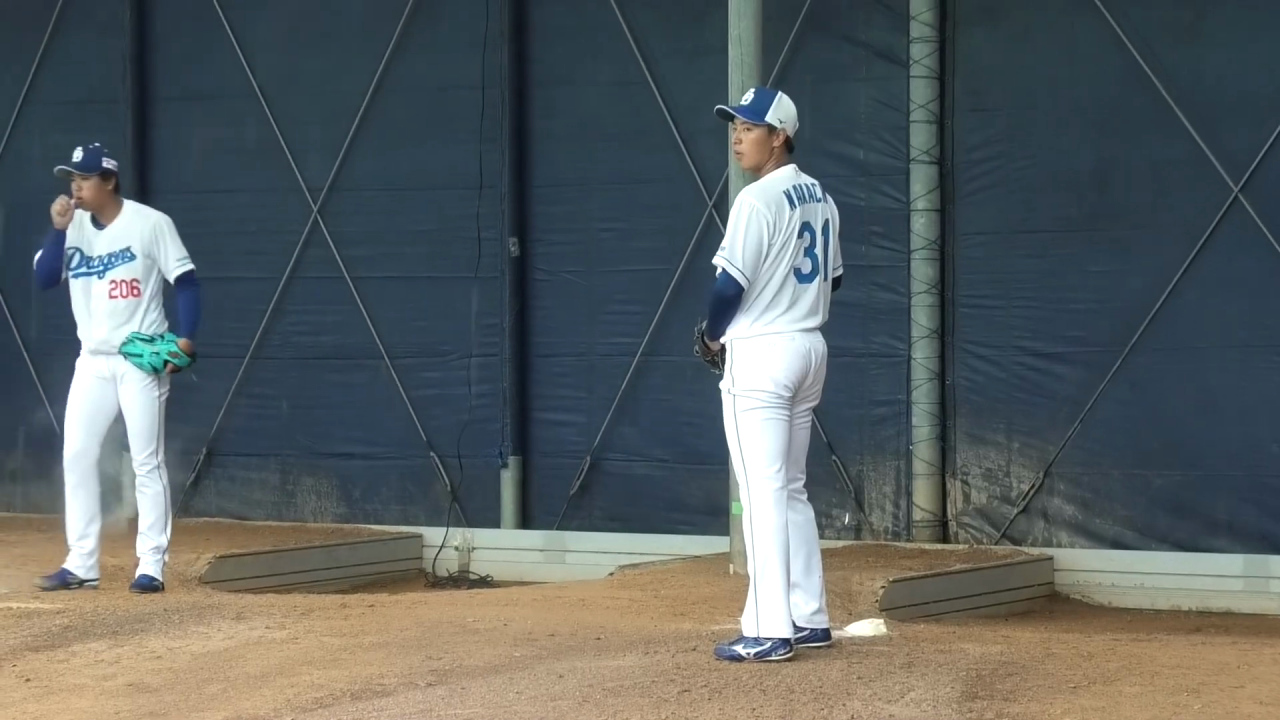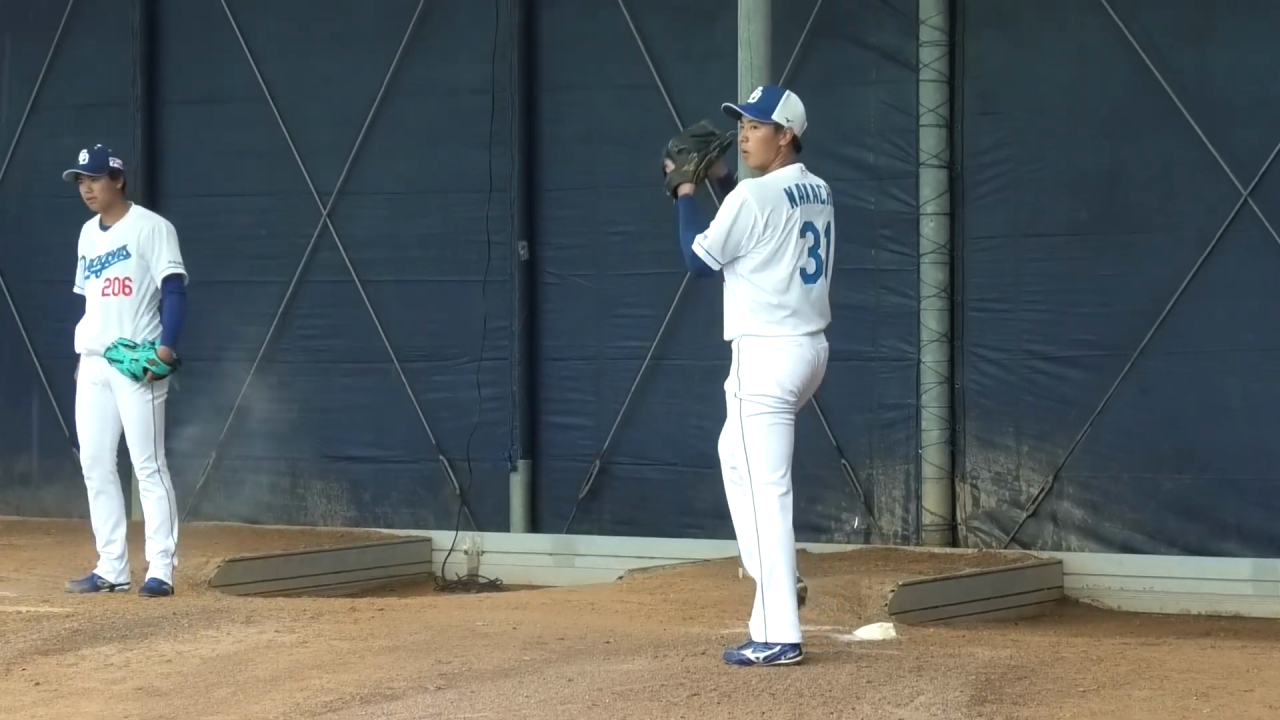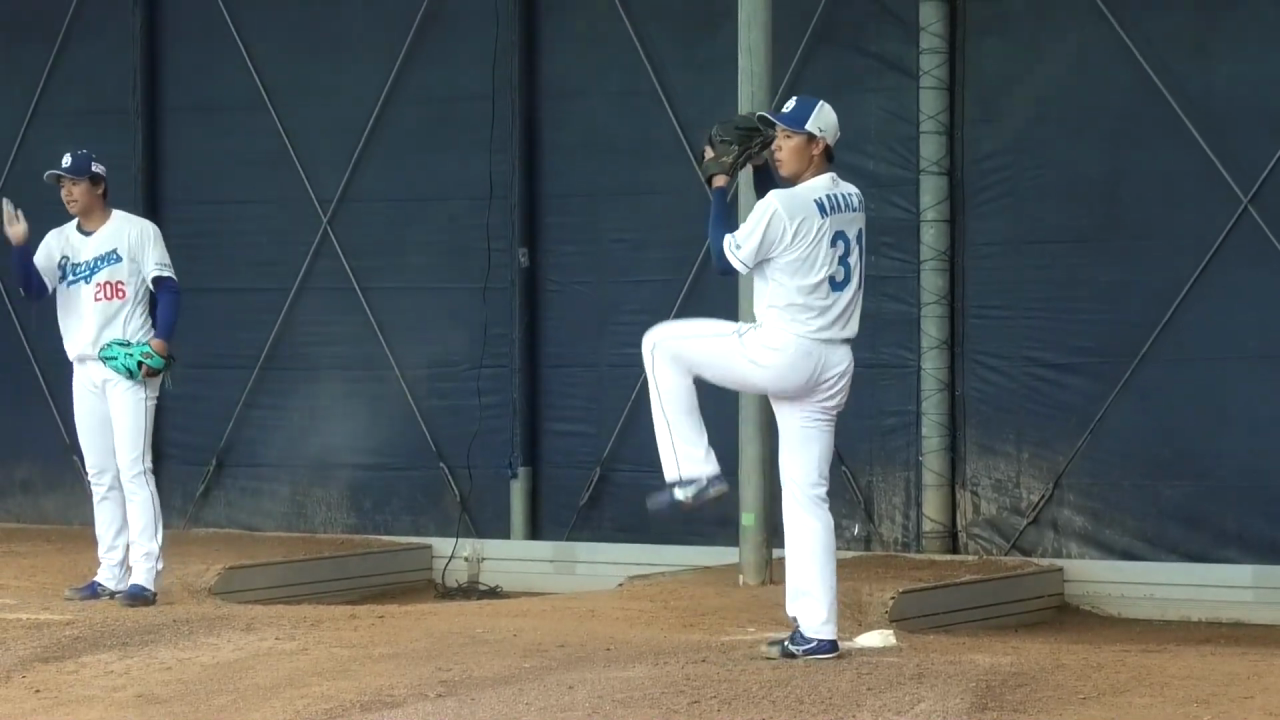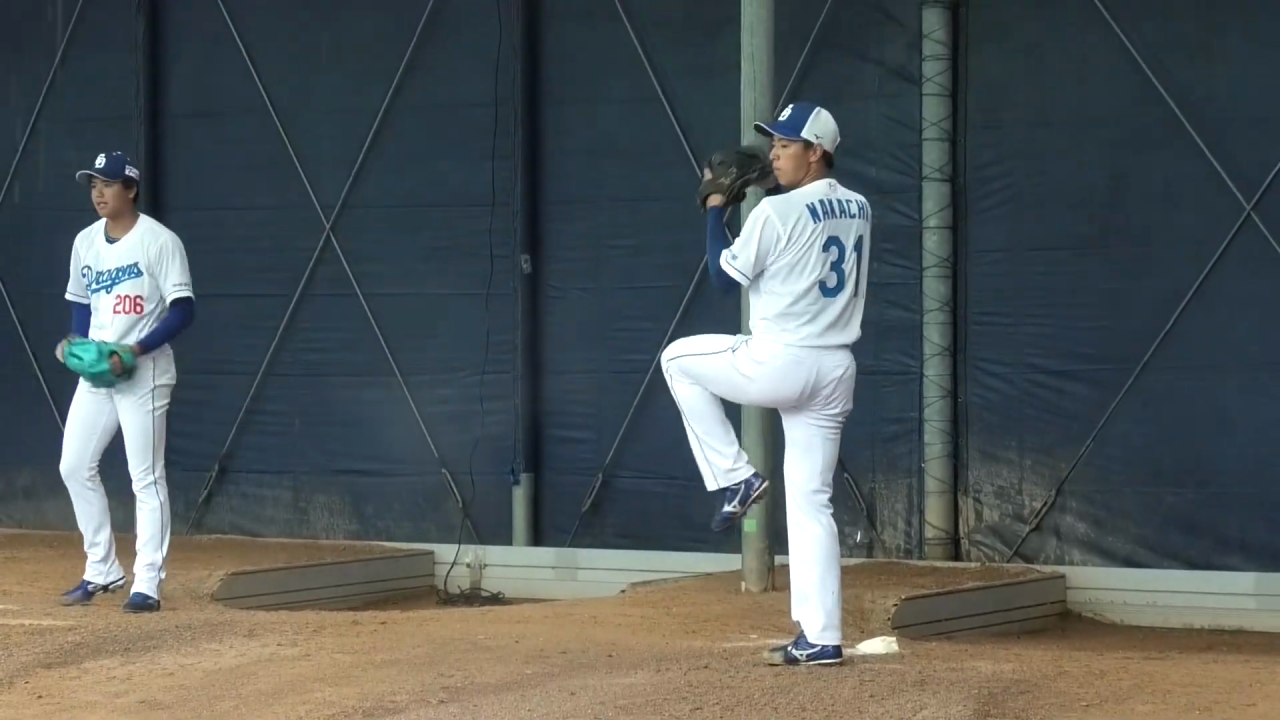
dt=0.7s
person 1, frame 1
left shoulder: (757, 200)
right shoulder: (819, 197)
left elbow: (729, 286)
right elbow: (832, 277)
left wrist: (711, 333)
left hip: (760, 356)
right hip: (809, 349)
left knee: (762, 493)
right knee: (790, 489)
left ankle: (770, 630)
right ankle: (809, 617)
person 1, frame 2
left shoulder: (754, 194)
right shoulder: (817, 192)
left elbow: (699, 261)
left wrist: (686, 192)
right wrist: (720, 180)
left hip: (767, 354)
right hip: (809, 349)
left knee: (766, 492)
right knee: (737, 456)
left ankle: (777, 635)
right ankle: (782, 577)
person 1, frame 3
left shoulder: (783, 205)
right shoulder: (851, 199)
left elbow: (726, 258)
left wrist: (719, 185)
right wrist: (758, 168)
left hip: (781, 352)
right hip: (833, 362)
left knee: (663, 343)
right knee: (807, 495)
left ankle: (694, 474)
right ankle: (816, 630)
person 1, frame 4
left shoulder: (775, 212)
right shoulder: (859, 209)
left elbow: (726, 277)
left wrist: (715, 208)
left hip: (776, 365)
right hip: (834, 371)
left knee: (680, 359)
right knee: (810, 501)
left ankle: (735, 478)
right ankle: (820, 637)
person 2, frame 1
left shoulder: (151, 223)
right shoulder: (73, 224)
left elbow: (188, 282)
right elbow: (44, 279)
left wrist: (186, 337)
right wrist: (58, 230)
right hip: (93, 360)
left knee: (147, 463)
right knee: (76, 456)
left ankle: (151, 565)
right ankle: (82, 562)
person 2, frame 2
left shoulder: (152, 227)
right shoulder: (88, 233)
left elbow: (175, 290)
left wrist: (167, 346)
right wrist: (81, 357)
right hip: (93, 365)
left knee: (148, 466)
right knee: (95, 465)
left ankle: (161, 568)
right ankle: (113, 567)
person 2, frame 3
left shoulder: (138, 230)
right shoulder: (58, 240)
left elbow: (167, 289)
left wrist: (161, 339)
right hip: (84, 370)
left knee: (133, 469)
right knee: (100, 476)
left ankle: (144, 575)
right ankle: (111, 574)
person 2, frame 4
left shoulder: (161, 241)
right shoulder: (84, 241)
left elbow: (183, 311)
right elbow: (81, 302)
left wrist: (136, 349)
right wrist: (75, 339)
left hip: (144, 375)
left knee: (146, 479)
right knee: (75, 466)
left ankle: (148, 583)
right ankle: (102, 570)
